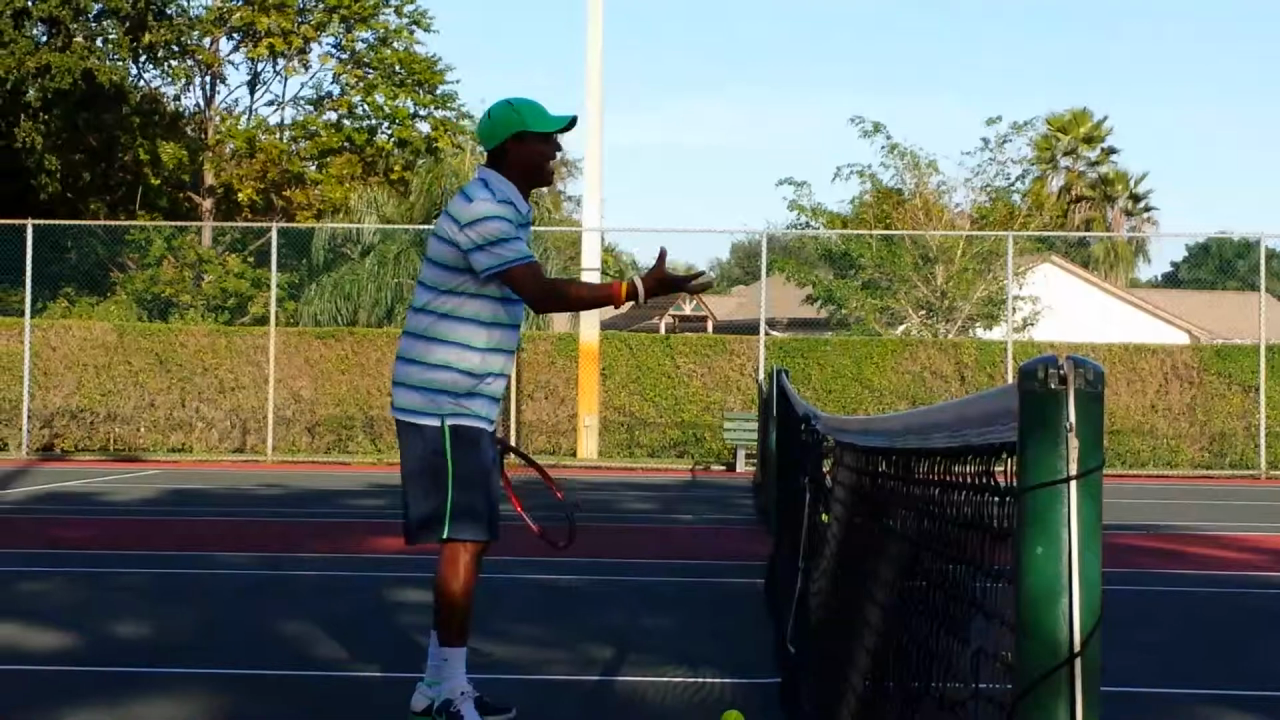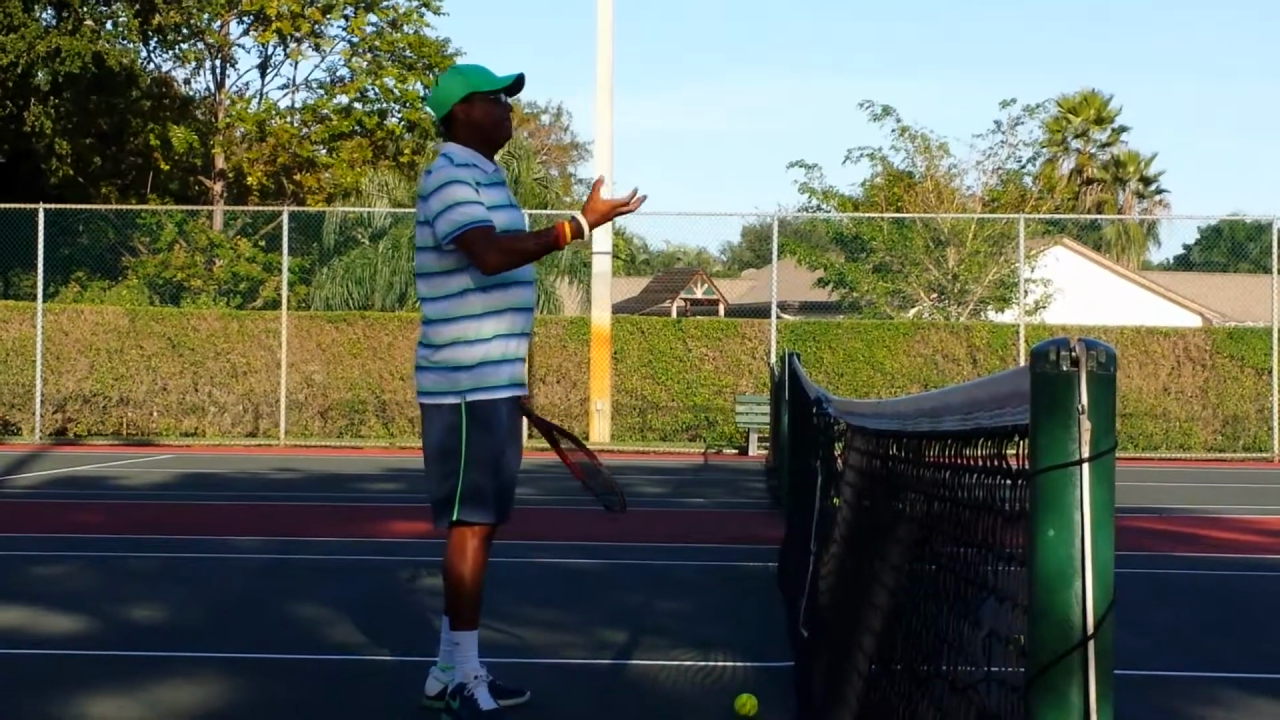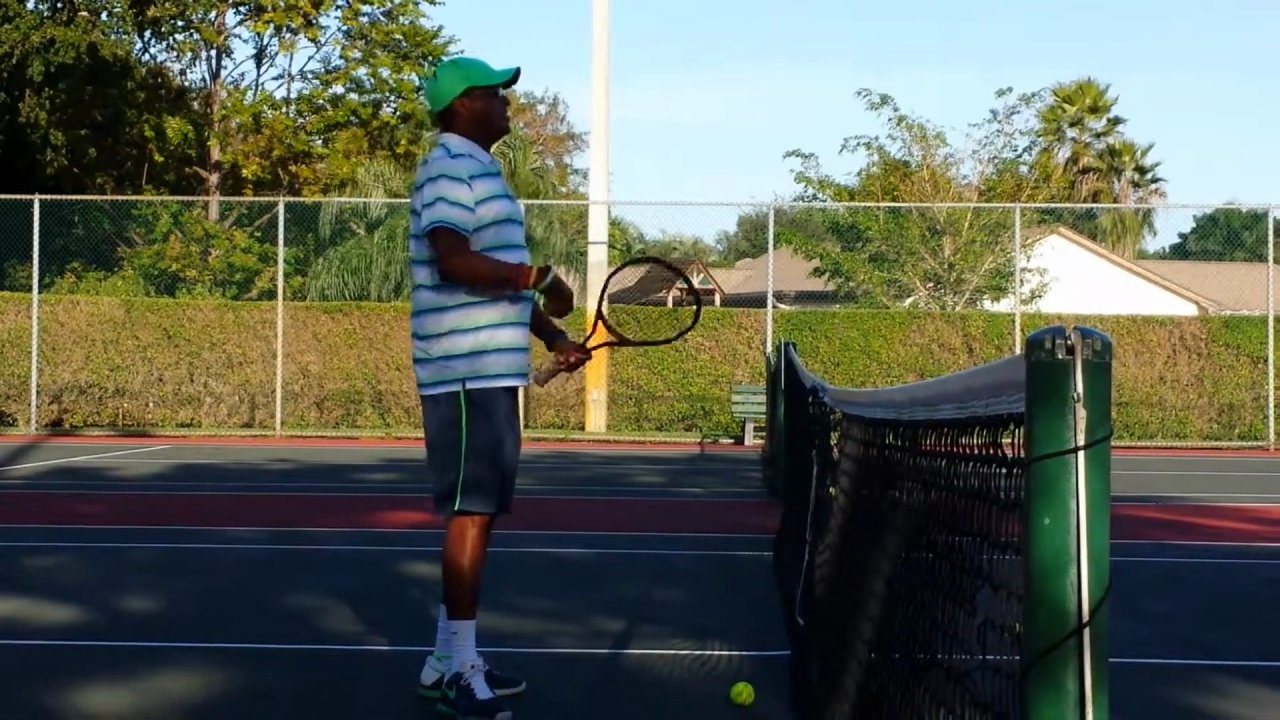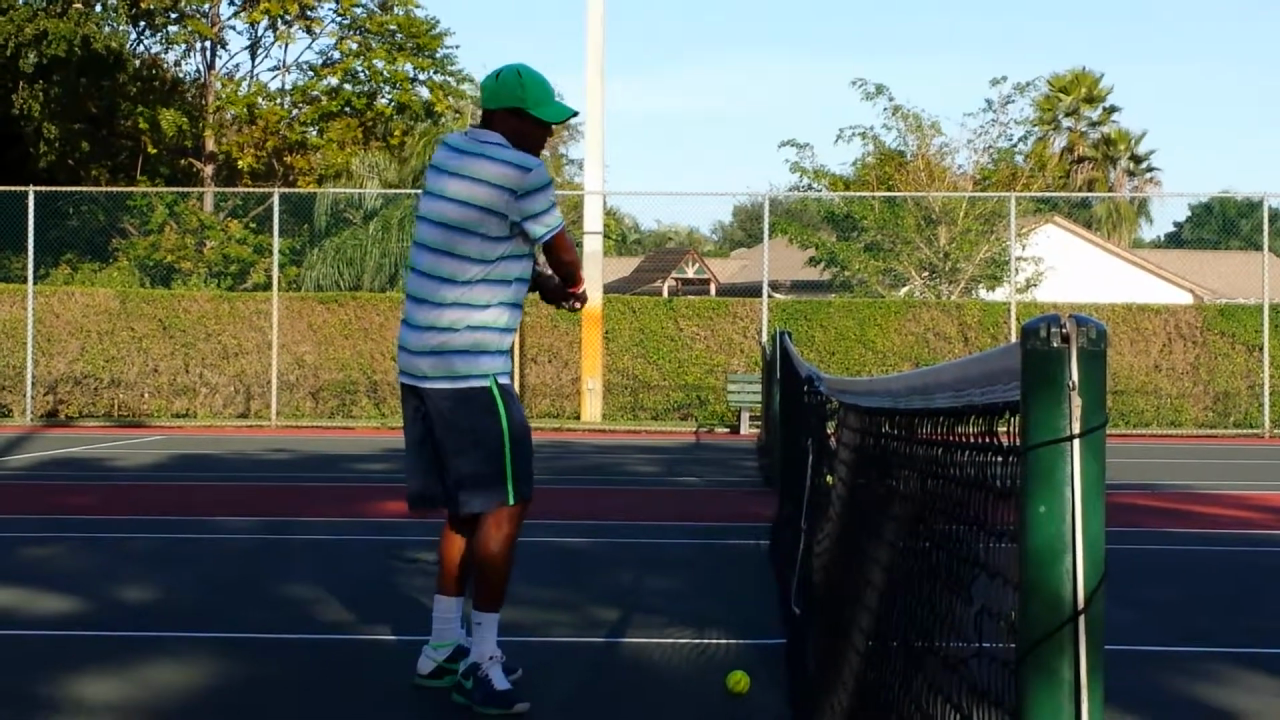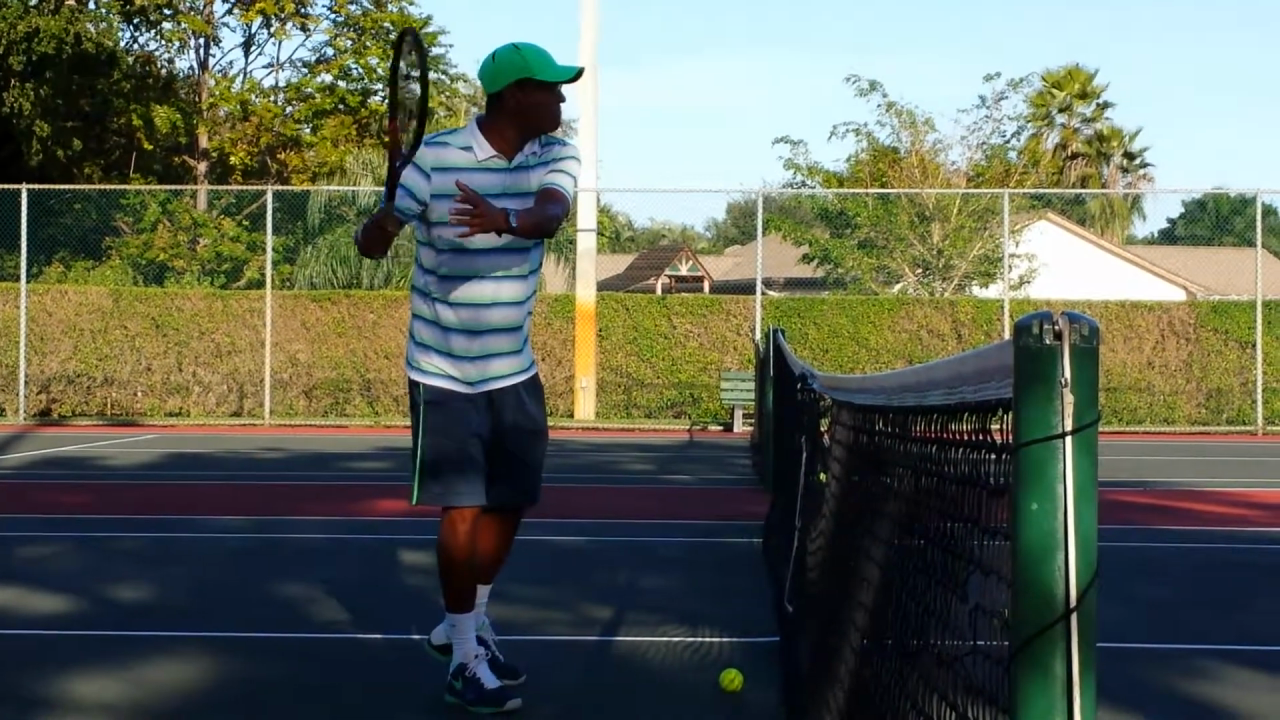
dt=1s
person 1, frame 1
left shoulder: (503, 207)
right shoulder: (484, 207)
right elbow: (542, 293)
right wrist: (637, 288)
left hip: (462, 402)
right hip: (442, 402)
left knee: (471, 538)
right knee: (465, 539)
person 1, frame 2
left shoulder: (486, 177)
right shoulder: (450, 176)
right elbow: (490, 255)
left wrist: (516, 381)
right wrist: (581, 223)
left hip: (490, 382)
right hip: (467, 385)
left knee: (482, 521)
right knee: (472, 521)
person 1, frame 3
left shoulder: (481, 168)
right shoulder: (447, 166)
right elbow: (455, 264)
left wrist: (550, 332)
right wrist: (539, 281)
left hip: (492, 369)
right hip: (466, 372)
left knee: (481, 510)
right knee: (472, 510)
left ankle: (451, 658)
person 1, frame 4
left shoulder: (449, 153)
right shoulder: (520, 173)
right elbow: (561, 253)
left wrist: (540, 281)
right wrist: (570, 289)
left hip: (426, 362)
right hip: (468, 368)
left knee: (470, 506)
right knee: (505, 507)
left ankle: (443, 647)
right ankle: (479, 659)
person 1, frame 5
left shoulder: (558, 156)
right shoulder: (434, 156)
left elbow: (549, 216)
right elbow: (379, 228)
left wrist: (504, 220)
right wrist: (375, 231)
left hip: (515, 369)
right hip: (444, 371)
left knee: (510, 504)
right knee: (463, 509)
left ankle: (466, 626)
right ankle: (466, 661)
